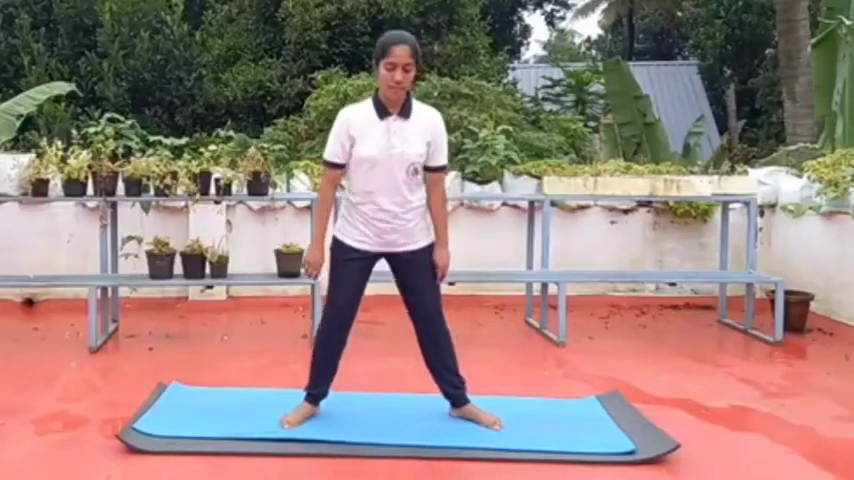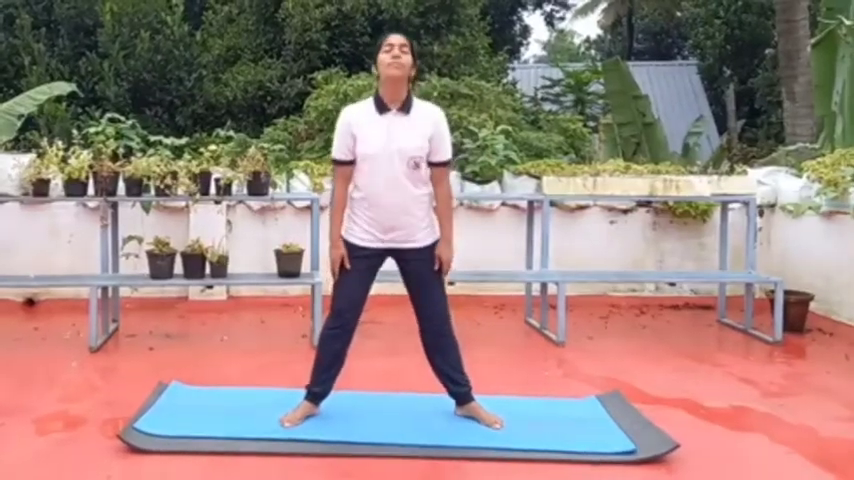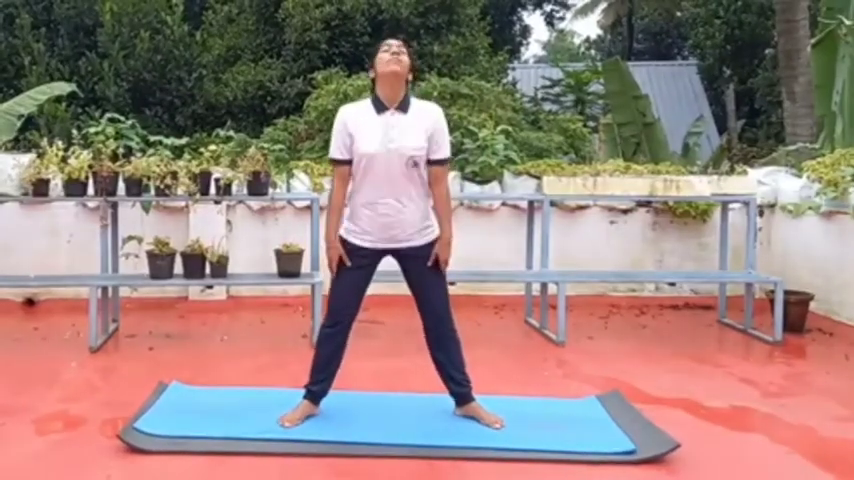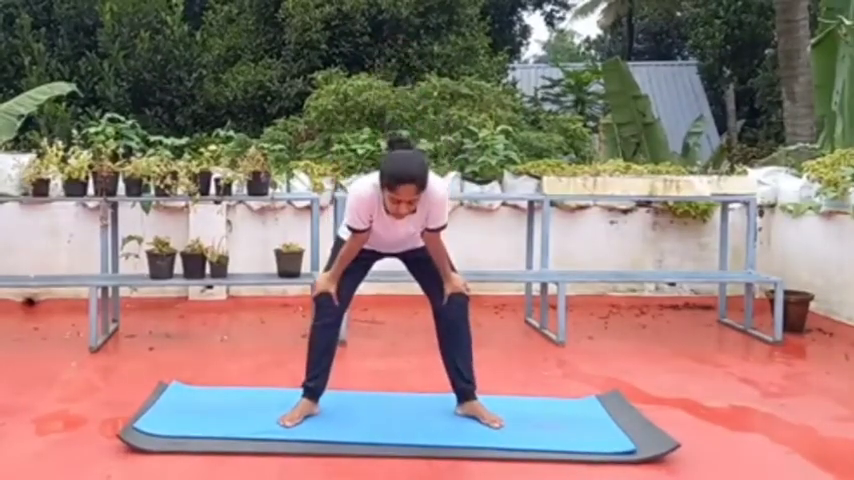
dt=1s
person 1, frame 1
left shoulder: (430, 120)
right shoulder: (350, 118)
left elbow: (435, 186)
right elbow: (329, 183)
left wrist: (442, 245)
right wrist: (317, 243)
left hip: (412, 241)
right hip: (356, 240)
left knee: (431, 320)
right knee: (336, 320)
left ankle: (460, 401)
right ankle: (312, 400)
person 1, frame 2
left shoulder: (432, 118)
right shoulder: (352, 117)
left elbow: (441, 184)
right elbow: (341, 182)
left wrist: (446, 240)
right wrist: (335, 240)
left hip: (418, 240)
right hip: (362, 239)
left knee: (436, 320)
right knee: (341, 319)
left ankle: (465, 400)
right ankle: (312, 399)
person 1, frame 3
left shoulder: (431, 115)
right shoulder: (350, 116)
left elbow: (438, 181)
right elbow: (340, 182)
left wrist: (446, 236)
right wrist: (331, 237)
left hip: (418, 237)
right hip: (360, 237)
left knee: (439, 318)
right knee: (338, 318)
left ankle: (465, 400)
right ankle: (311, 400)
person 1, frame 4
left shoulder: (437, 191)
right shoulder: (362, 192)
left elbow: (432, 240)
right elbow: (356, 241)
left wrist: (449, 278)
right wrist: (331, 277)
left hip: (414, 244)
right hip: (363, 243)
left knee: (454, 304)
right knee: (328, 306)
left ankle: (468, 400)
right ankle: (309, 399)
